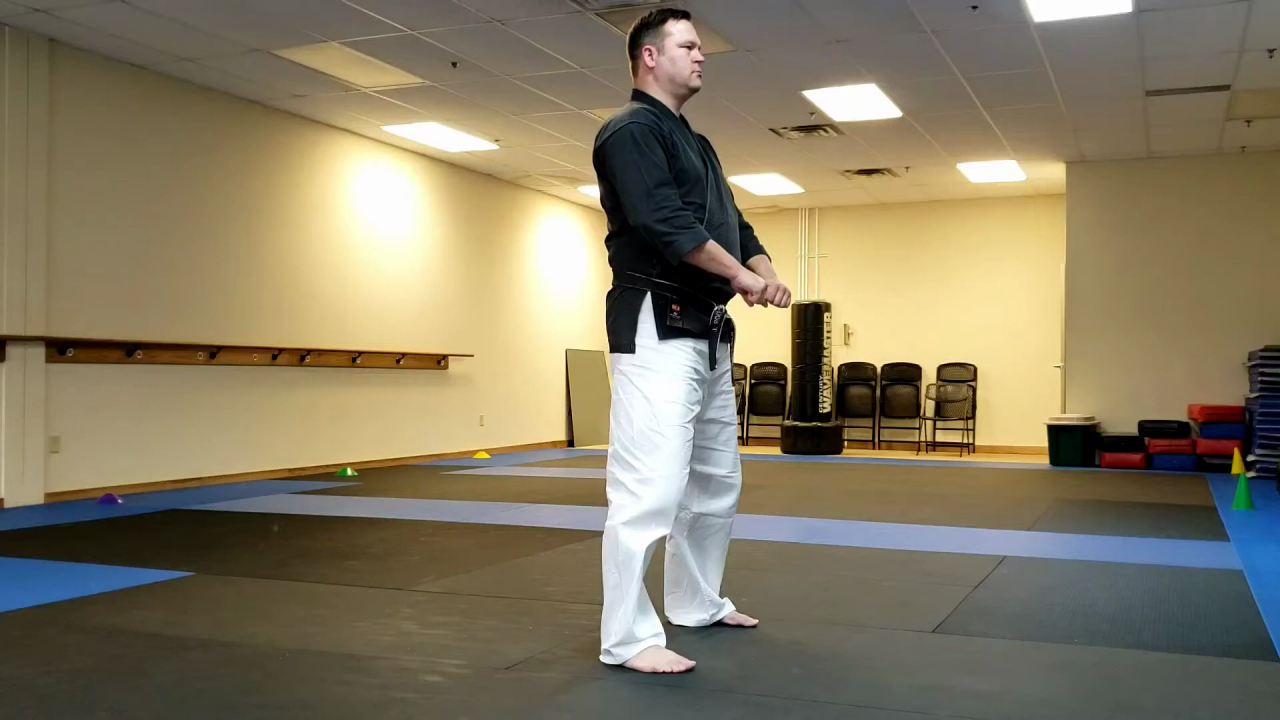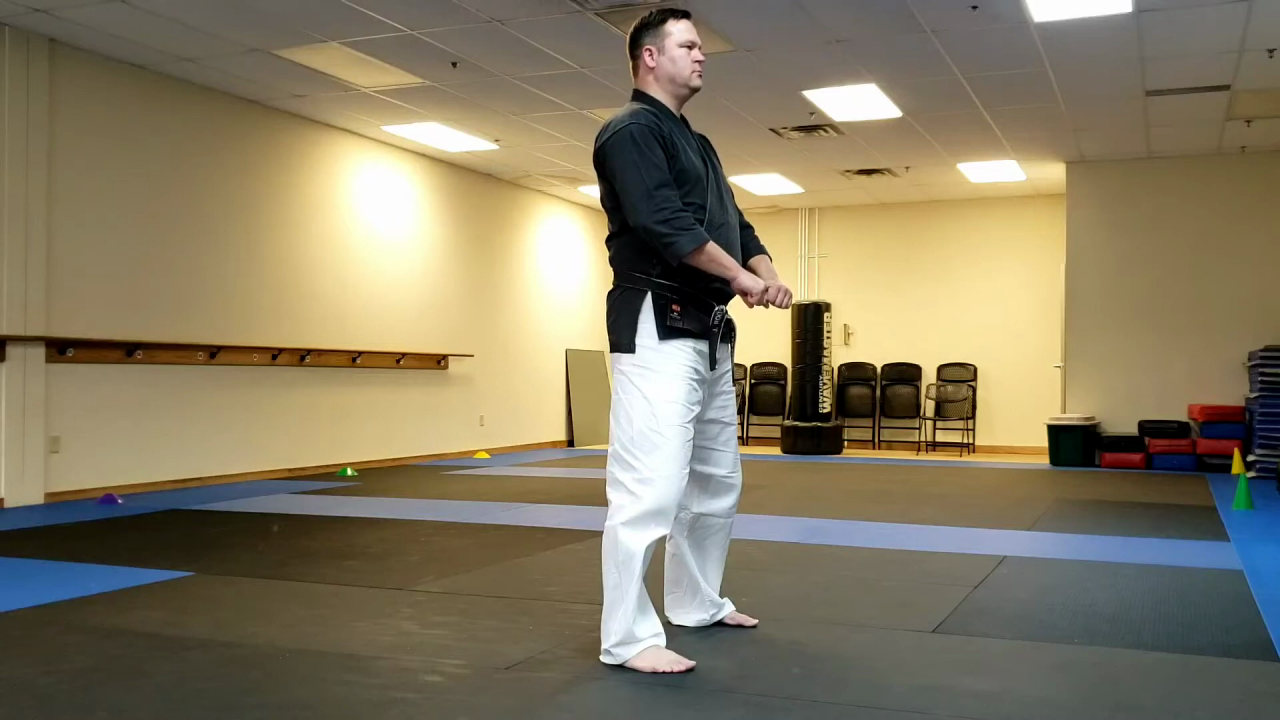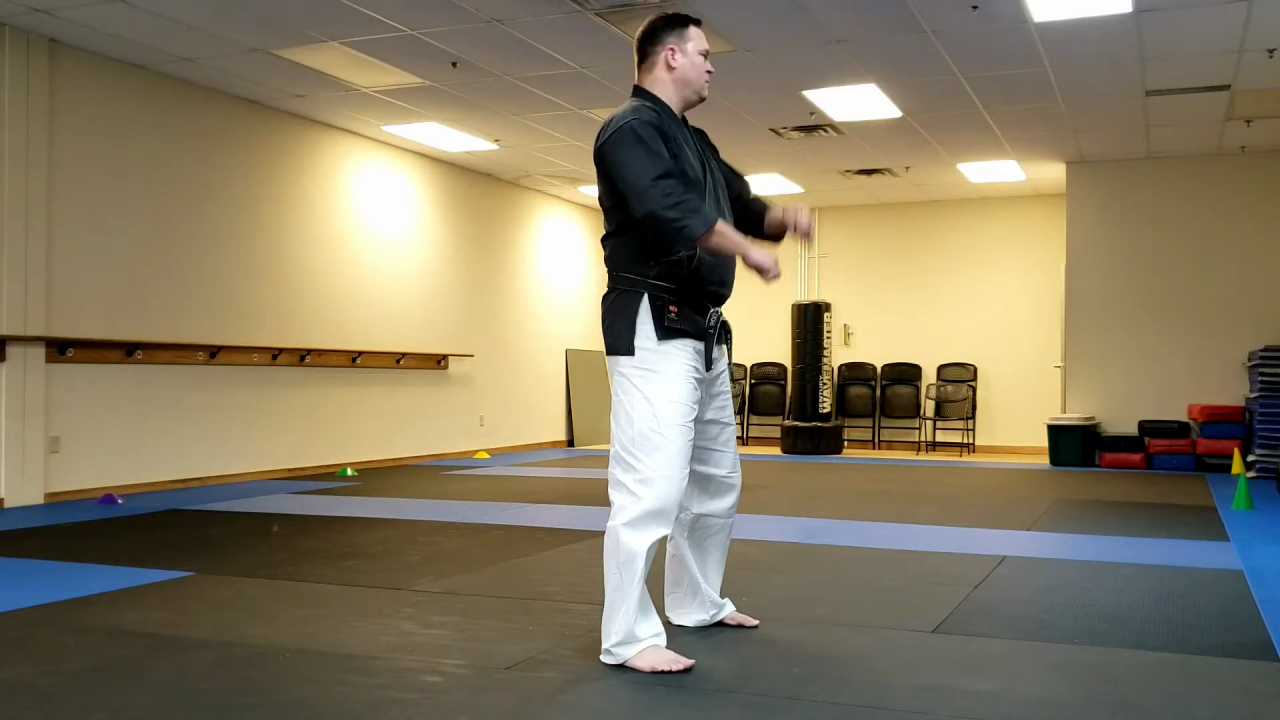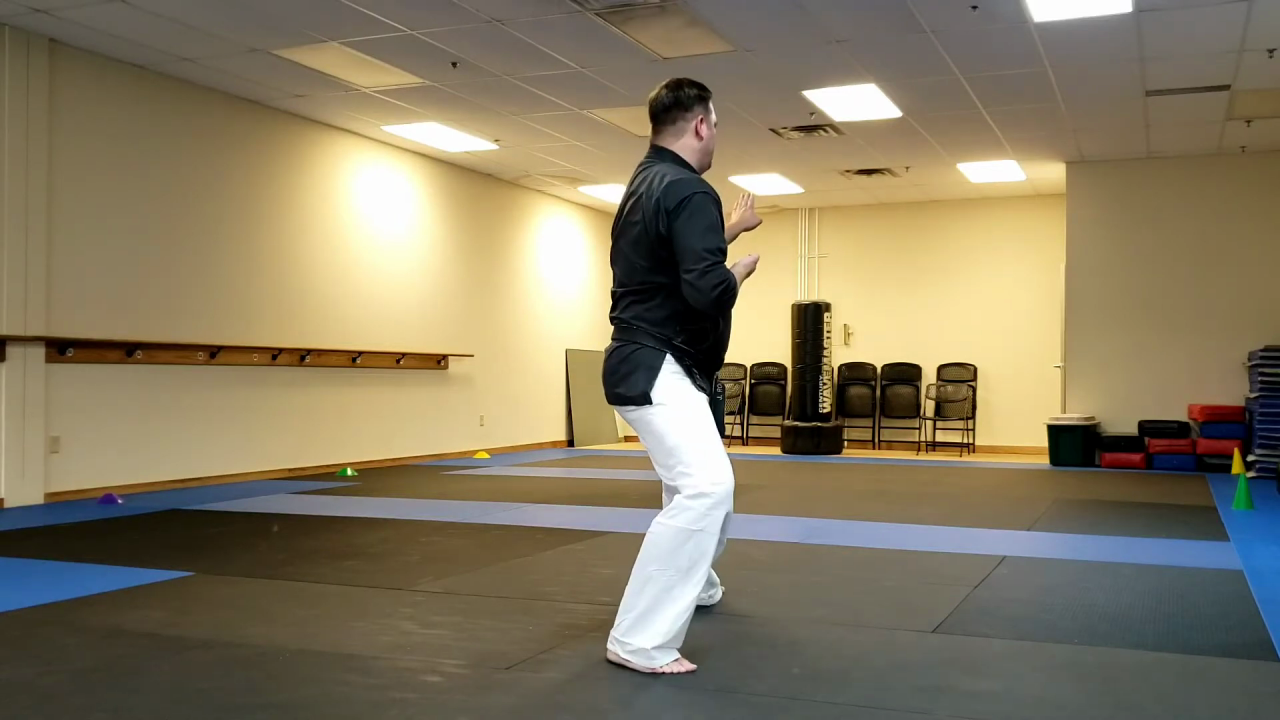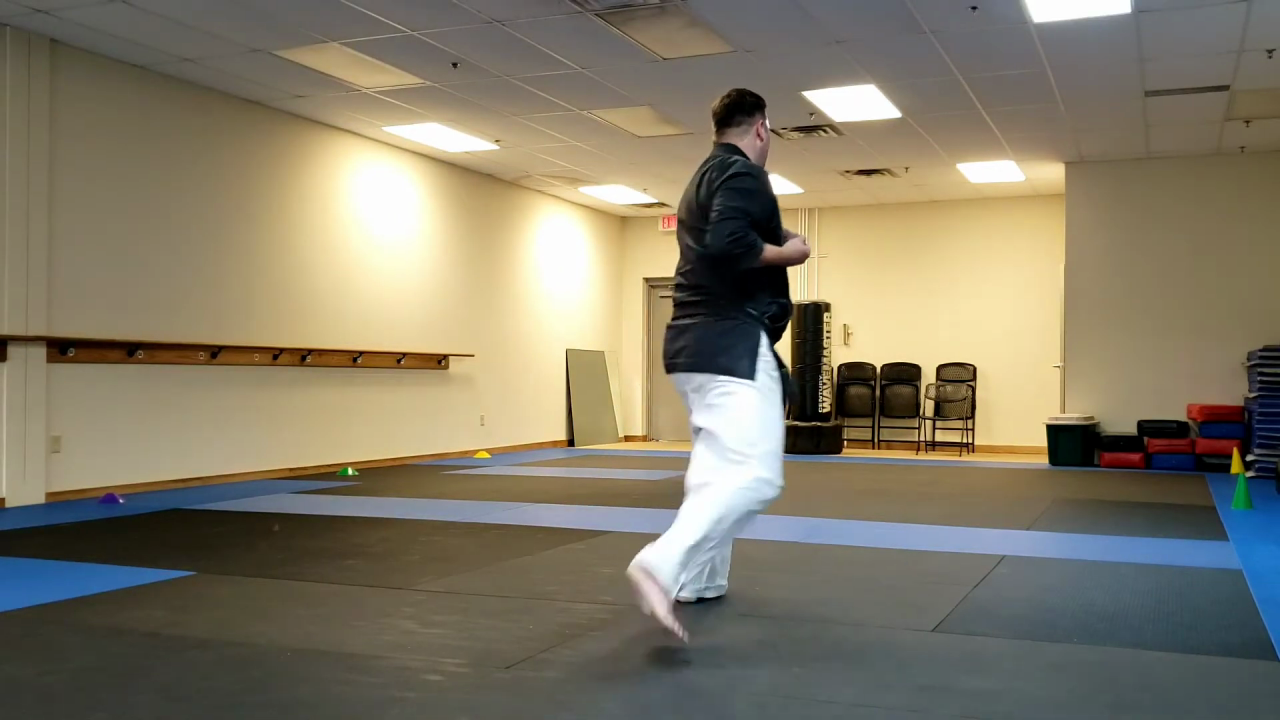
dt=1s
person 1, frame 1
left shoulder: (694, 144)
right shoulder: (631, 131)
left elbow: (732, 224)
right elbow: (665, 222)
left wrist: (765, 270)
right wrist: (740, 275)
left hip: (707, 330)
right hip: (658, 326)
left knee: (715, 481)
right knee: (650, 487)
left ankle: (696, 603)
right ankle: (627, 636)
person 1, frame 2
left shoulder: (695, 143)
right shoulder: (631, 131)
left elbow: (733, 223)
right elbow: (664, 224)
left wrist: (768, 276)
right wrist: (741, 276)
left hip: (708, 329)
right hip: (657, 327)
left knee: (716, 481)
right knee: (651, 486)
left ankle: (696, 604)
right ankle: (627, 638)
person 1, frame 3
left shoulder: (687, 136)
right shoulder: (631, 129)
left elbow: (741, 207)
right elbow: (670, 209)
left wrist: (785, 221)
right wrist: (750, 251)
left hip: (696, 328)
right hip: (651, 325)
left knee: (713, 477)
right knee: (652, 484)
left ankle: (697, 604)
right ankle: (627, 638)
person 1, frame 4
left shoulder: (647, 183)
right shoulder: (687, 191)
right elbow: (707, 291)
left wrist: (730, 230)
right wrist: (741, 268)
left hip: (648, 361)
right hip: (658, 367)
left knee: (696, 482)
right knee: (706, 488)
left ankle: (694, 584)
right ankle: (639, 641)
person 1, frame 5
left shoulder: (705, 177)
right shoulder: (743, 176)
right elbow: (727, 244)
left wrist: (778, 240)
right wrist: (786, 255)
left hip: (695, 342)
right hip: (731, 342)
left knee: (716, 466)
right knee: (752, 474)
left ankle: (700, 580)
right ankle: (661, 568)
